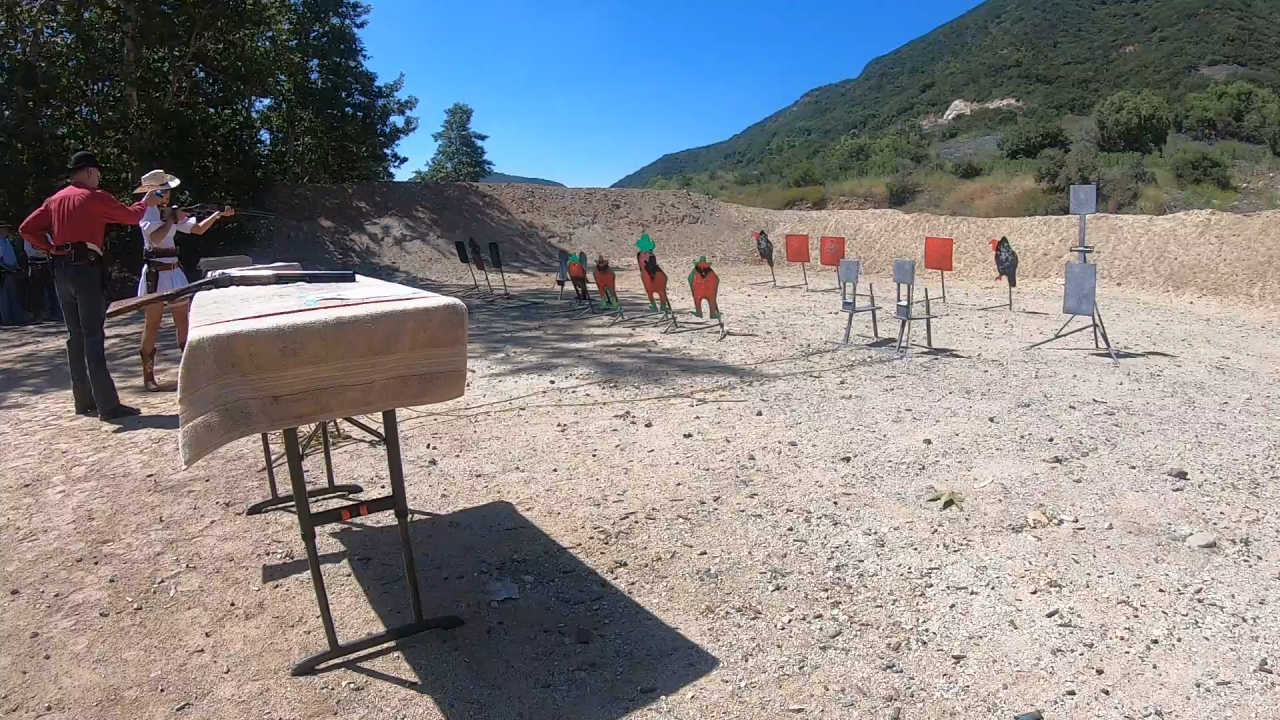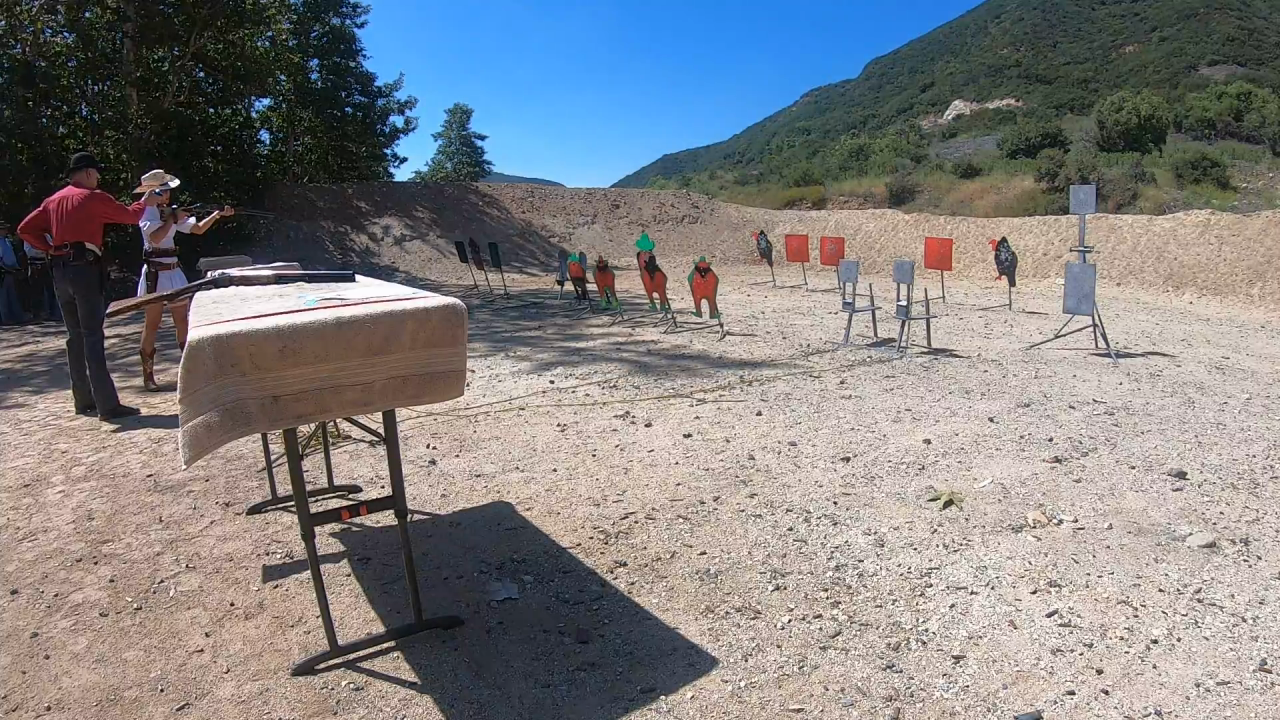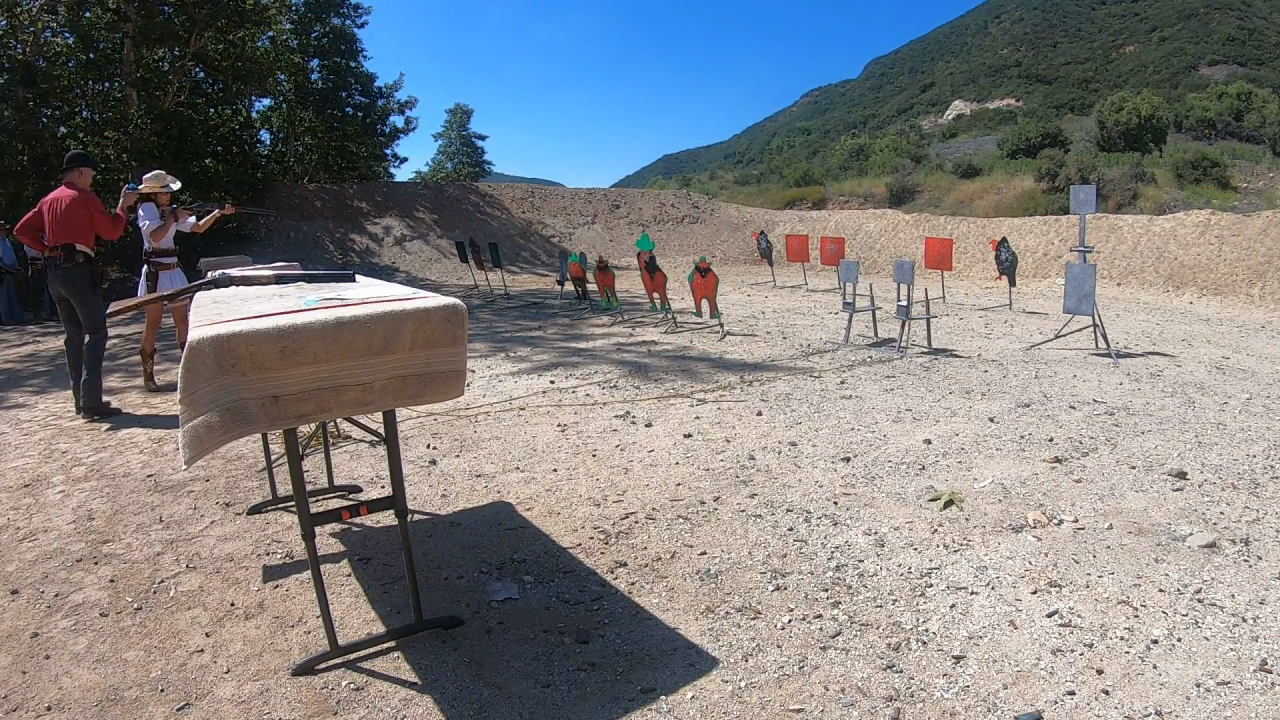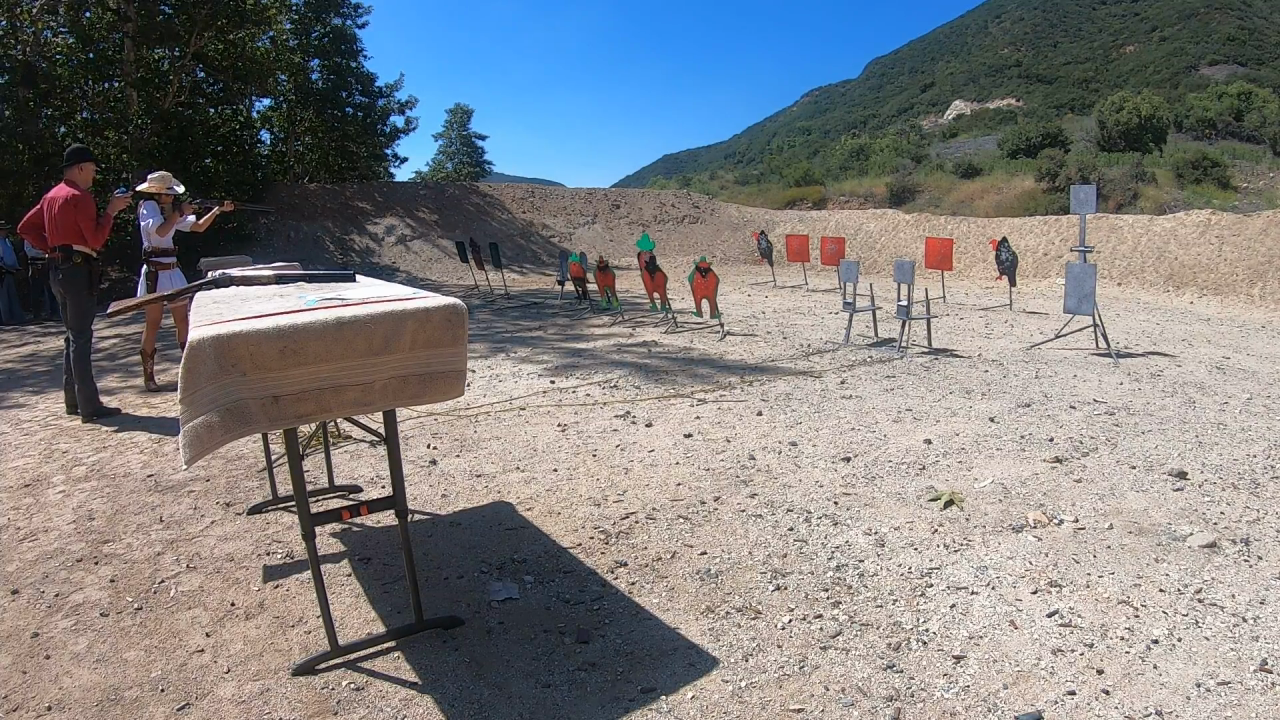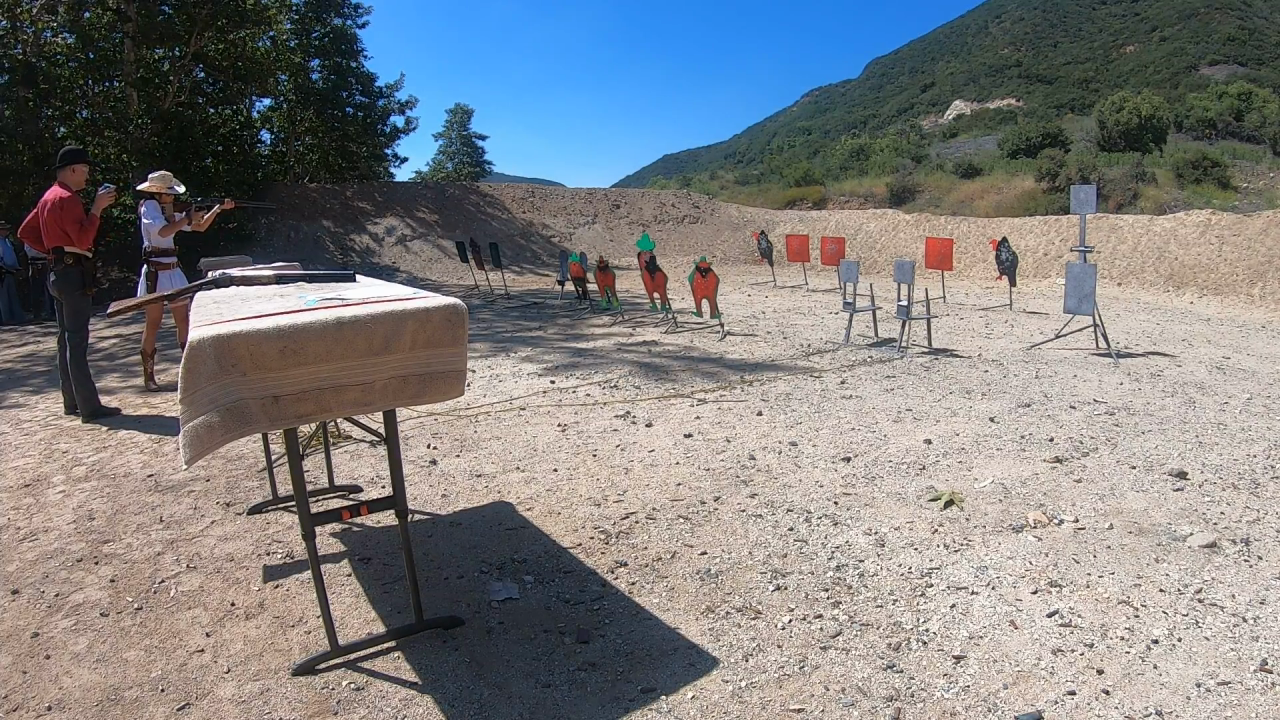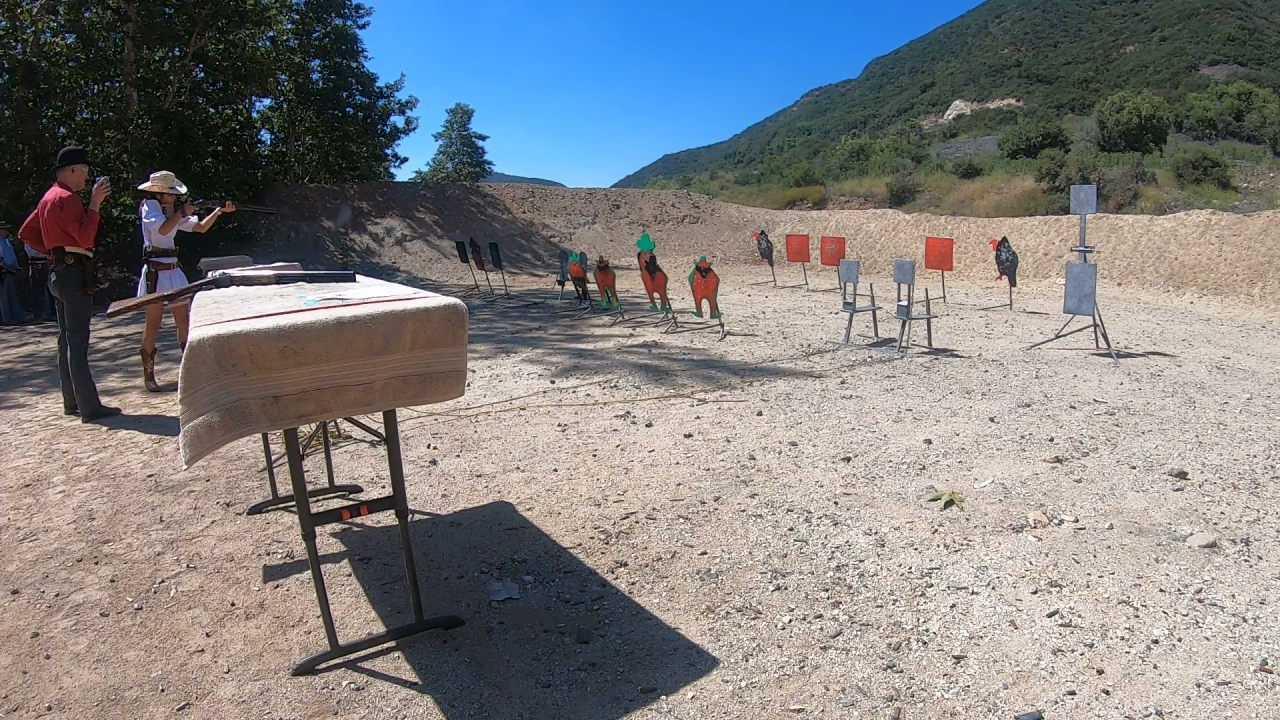
dt=0.7s
person 1, frame 1
left shoulder: (55, 200)
right shoulder: (95, 197)
left elbow: (27, 228)
right elbow: (131, 216)
left wrist: (51, 248)
right wrist: (146, 203)
left hip: (61, 271)
right hip: (86, 269)
left knee: (76, 337)
right knee: (93, 337)
left ankle: (84, 401)
right ankle: (108, 405)
person 1, frame 2
left shoulder: (53, 200)
right shoulder: (93, 197)
left elbow: (25, 229)
right elbow: (129, 215)
left wrist: (50, 248)
right wrist: (145, 202)
left hip: (60, 271)
right hip: (84, 269)
left knee: (76, 337)
right knee: (93, 337)
left ankle: (84, 401)
right ankle: (107, 405)
person 1, frame 3
left shoulder: (48, 200)
right shoulder: (84, 197)
left elbow: (22, 231)
right elbow: (112, 232)
left wrist: (48, 249)
right wrist: (122, 206)
left hip: (55, 272)
right hip: (79, 270)
left knee: (74, 336)
right knee: (96, 334)
left ankle: (82, 399)
right ankle: (91, 403)
person 1, frame 4
left shoulder: (51, 196)
right shoulder: (80, 197)
left elbow: (25, 228)
right elbow: (96, 240)
left wrist: (51, 248)
right wrist: (111, 210)
left hip: (58, 271)
right hip: (78, 271)
left knee: (72, 337)
right knee: (81, 338)
left ankle: (74, 399)
right ankle: (89, 407)
person 1, frame 5
left shoulder: (49, 197)
right shoulder: (68, 198)
left elbow: (26, 232)
right elbow: (83, 239)
left wrist: (52, 250)
right wrist: (98, 207)
left hip: (58, 271)
right hip: (74, 273)
left knee: (67, 338)
right knee: (77, 340)
left ankle: (72, 401)
right ankle: (90, 407)
person 1, frame 6
left shoulder: (49, 198)
right shoulder: (67, 198)
left elbow: (27, 233)
right elbow: (85, 237)
left wrist: (52, 250)
right wrist: (95, 202)
left hip: (59, 272)
right hip: (74, 273)
left knee: (67, 339)
right knee: (77, 341)
left ankle: (72, 401)
right ankle: (89, 407)
person 2, frame 1
left shoulder: (171, 210)
right shoulder: (147, 211)
left elbow: (198, 229)
right elbow: (155, 237)
left wrist: (217, 214)
right wrist: (173, 219)
left hip: (174, 271)
right hip: (155, 273)
left knee: (183, 321)
right knee: (152, 325)
right ankle: (148, 376)
person 2, frame 2
left shoulder: (171, 211)
right shoulder: (147, 210)
left elbow: (198, 229)
right elbow: (156, 237)
left wrist: (217, 214)
right wrist: (172, 219)
left hip: (174, 271)
right hip: (155, 273)
left knee: (182, 321)
right knee: (152, 325)
right ankle: (148, 376)
person 2, frame 3
left shoulder: (170, 210)
right shoulder: (146, 208)
left elbow: (198, 227)
right elbow: (156, 236)
left wrist: (218, 213)
right wrist: (173, 217)
left hip: (174, 271)
right hip: (155, 272)
left knee: (183, 321)
right knee: (153, 325)
right ankle: (148, 376)
person 2, frame 4
left shoulder: (170, 210)
right shoulder: (148, 206)
left elbow: (199, 227)
right elbow: (161, 231)
left wrist: (218, 210)
right wrist: (179, 212)
left hip: (173, 271)
right hip: (155, 272)
left knee: (183, 321)
right knee: (153, 325)
right ankle: (148, 376)
person 2, frame 5
left shoulder: (171, 211)
right shoulder: (149, 206)
left elbow: (201, 226)
right elbow: (163, 232)
left wrist: (218, 208)
right wrist: (186, 218)
left hip: (174, 271)
right hip: (155, 272)
left knee: (184, 321)
right knee: (153, 324)
right ankle: (148, 376)
person 2, frame 6
left shoulder: (171, 211)
right shoulder: (150, 206)
left elbow: (201, 227)
right elbow: (163, 229)
left wrist: (219, 210)
right wrist: (182, 212)
left hip: (174, 271)
right hip: (156, 272)
left knee: (184, 320)
right knee: (153, 324)
right ankle: (148, 376)
